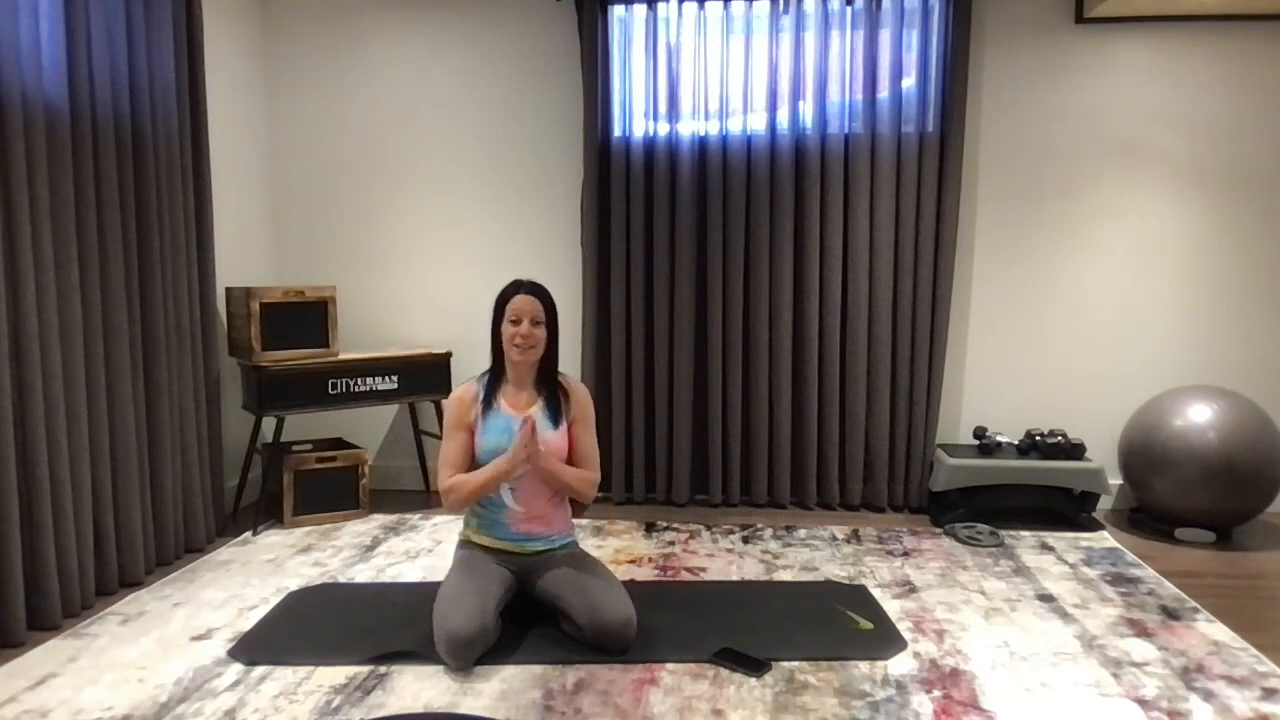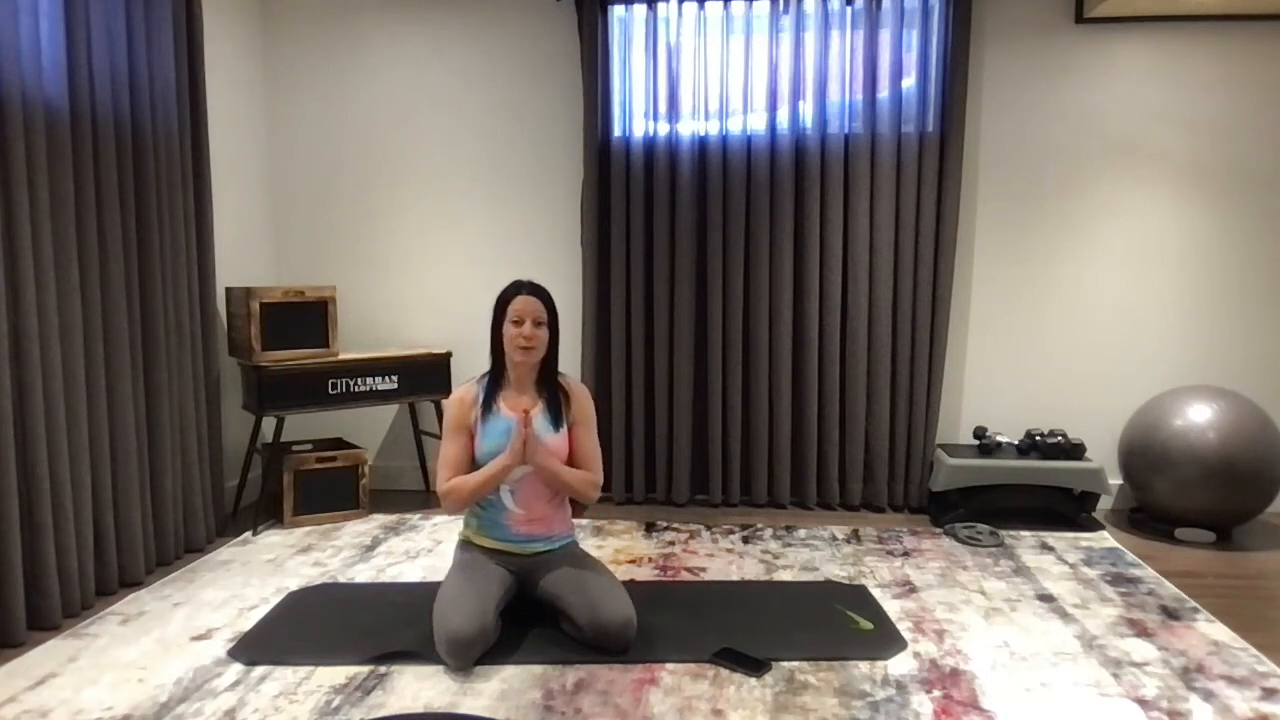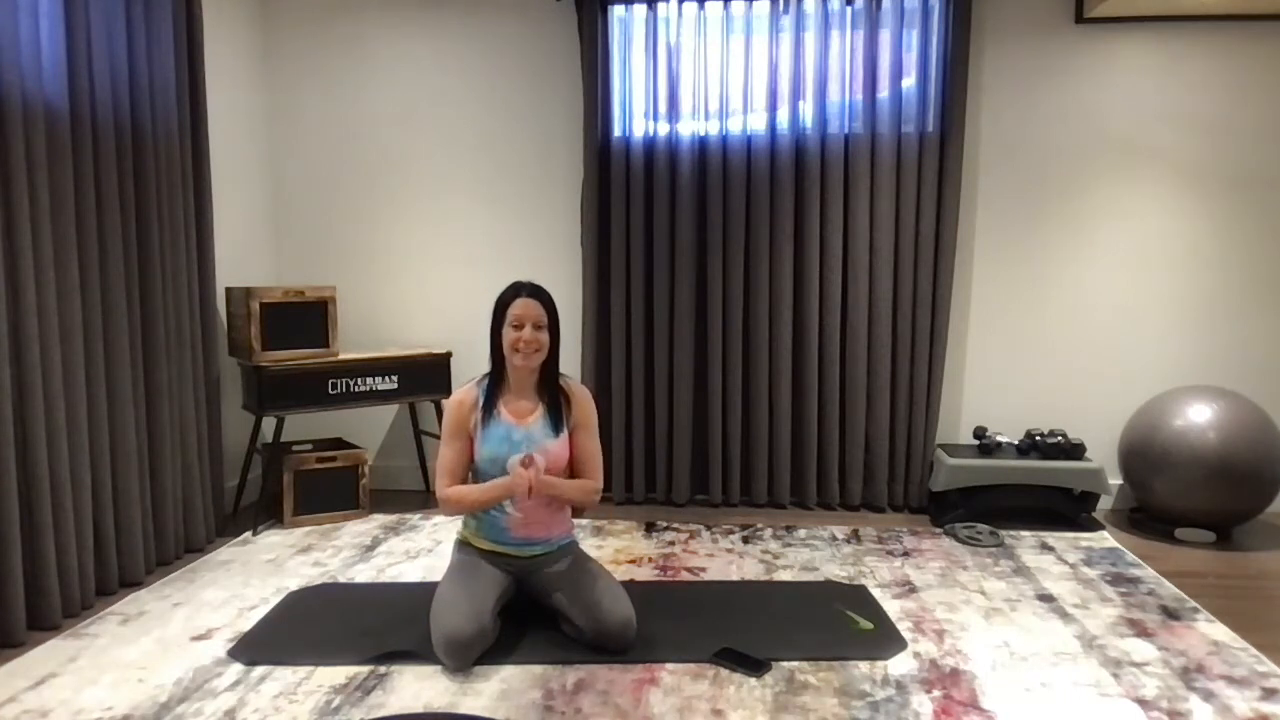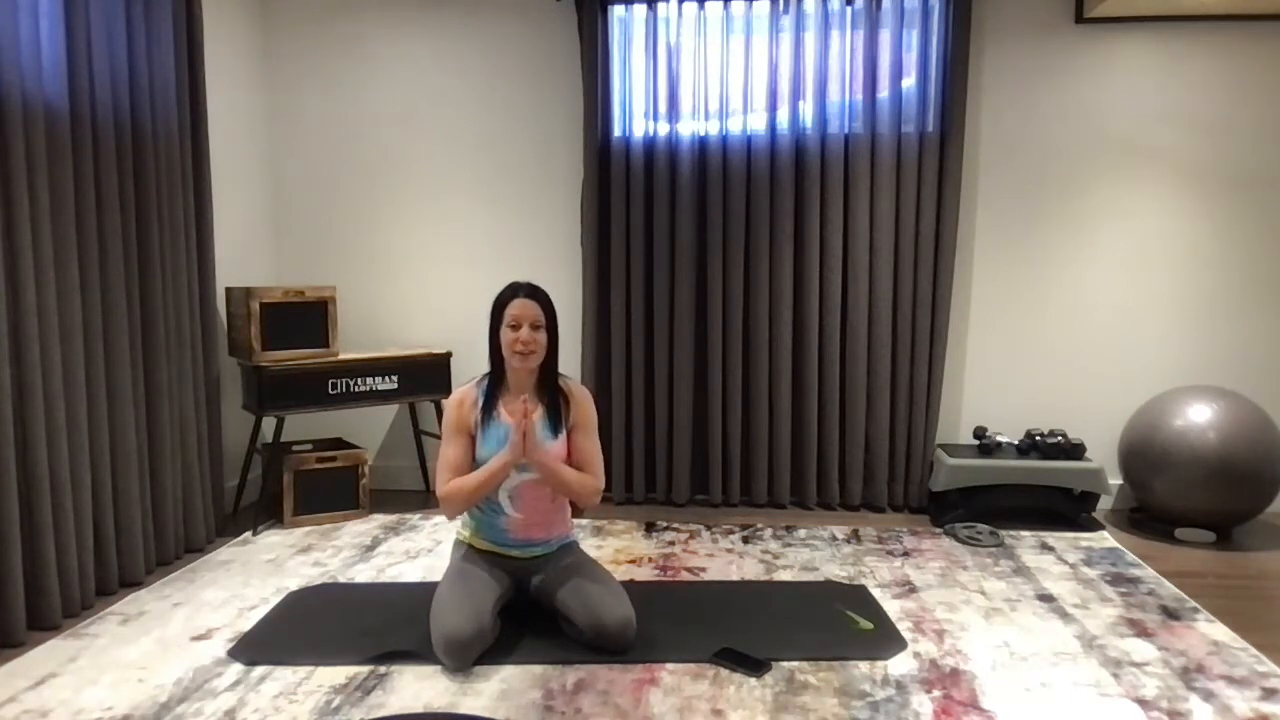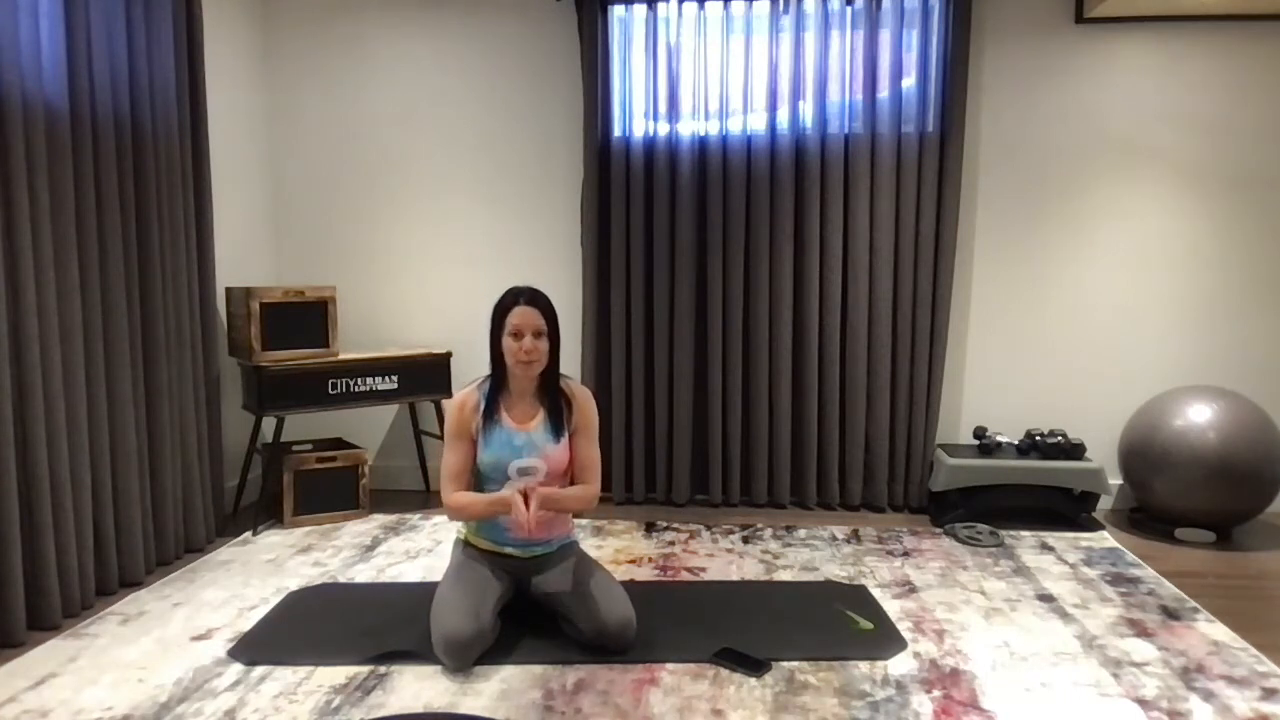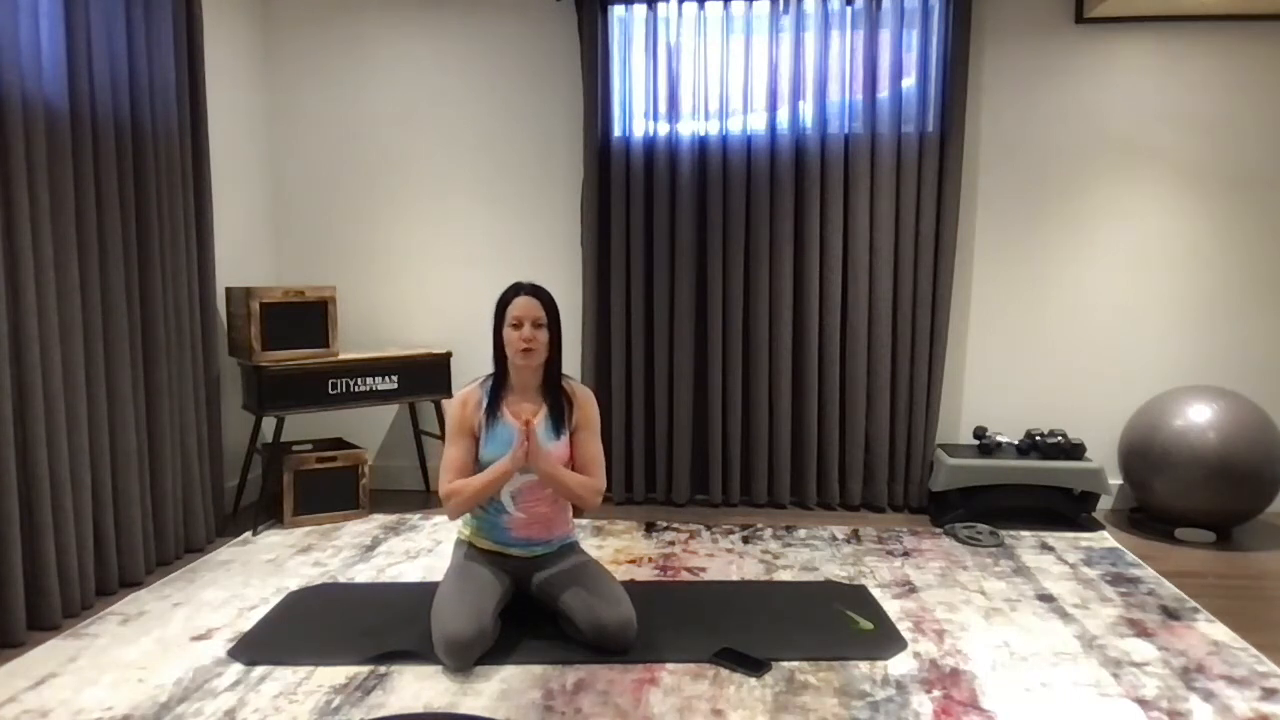
dt=0.5s
person 1, frame 1
left shoulder: (572, 396)
right shoulder: (467, 400)
left elbow: (588, 487)
right elbow: (450, 495)
left wrist: (539, 458)
right wrist: (510, 460)
left hip: (555, 548)
right hip: (486, 548)
left knee: (618, 628)
right knee: (459, 642)
left ankle: (534, 595)
right ankle: (503, 598)
person 1, frame 2
left shoulder: (573, 397)
right shoulder: (467, 401)
left elbow: (592, 488)
right elbow: (449, 497)
left wrist: (539, 456)
right wrist: (508, 458)
left hip: (555, 548)
right hip: (485, 550)
left knee: (618, 628)
right knee: (458, 642)
left ankle: (536, 597)
right ankle: (506, 598)
person 1, frame 3
left shoulder: (574, 399)
right shoulder: (466, 403)
left elbow: (592, 490)
right elbow: (447, 497)
left wrist: (542, 483)
right wrist: (508, 485)
left hip: (555, 550)
right hip: (483, 550)
left knee: (618, 629)
right knee: (456, 644)
left ankle: (535, 596)
right ankle: (502, 599)
person 1, frame 4
left shoulder: (574, 399)
right shoulder: (466, 402)
left elbow: (592, 493)
right elbow: (449, 501)
left wrist: (538, 455)
right wrist: (508, 455)
left hip: (554, 550)
right hip: (483, 551)
left knee: (618, 629)
right knee: (456, 644)
left ankle: (538, 597)
right ankle: (502, 599)
person 1, frame 5
left shoulder: (576, 401)
right shoulder: (467, 406)
left elbow: (589, 494)
right elbow: (453, 501)
left wrist: (541, 496)
right wrist: (507, 500)
left hip: (555, 550)
right hip: (484, 550)
left knee: (618, 628)
right knee: (455, 644)
left ankle: (531, 595)
right ankle: (504, 599)
person 1, frame 6
left shoulder: (577, 400)
right shoulder: (470, 403)
left elbow: (593, 495)
right elbow: (452, 501)
left wrist: (541, 462)
right wrist: (510, 462)
left hip: (555, 550)
right hip: (485, 550)
left knee: (619, 629)
right knee: (457, 645)
left ankle: (538, 596)
right ankle: (505, 598)
